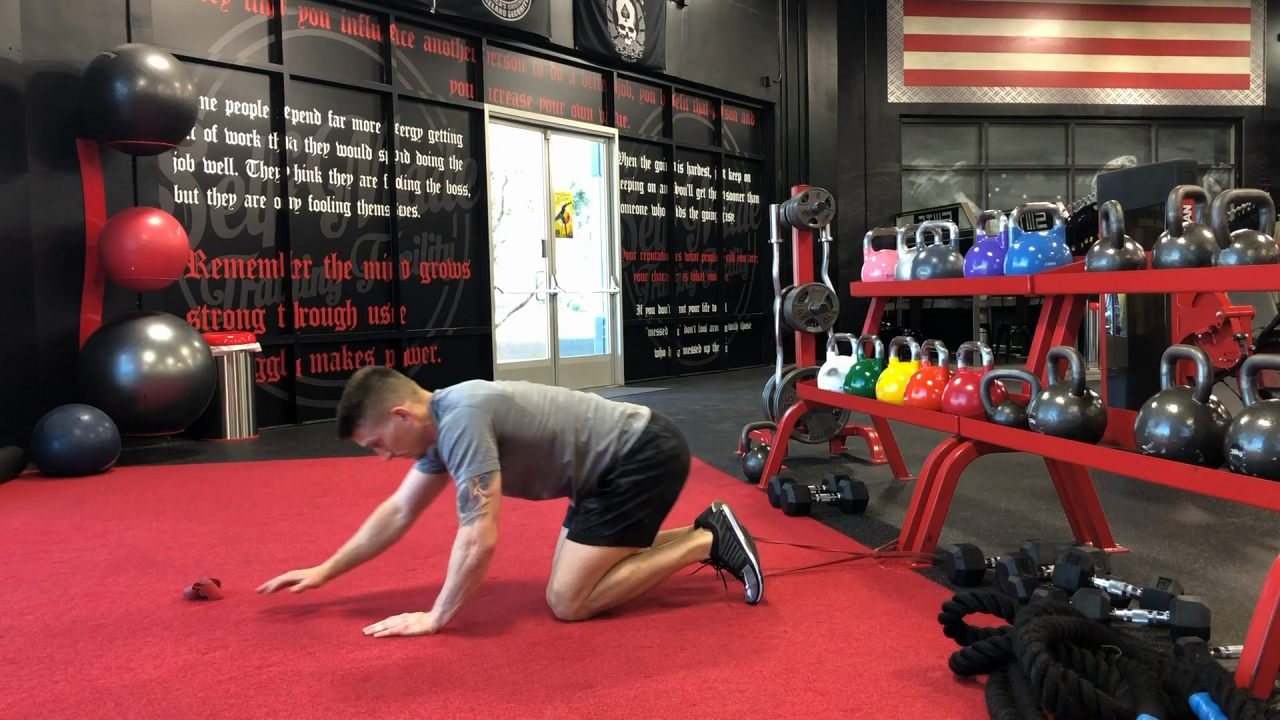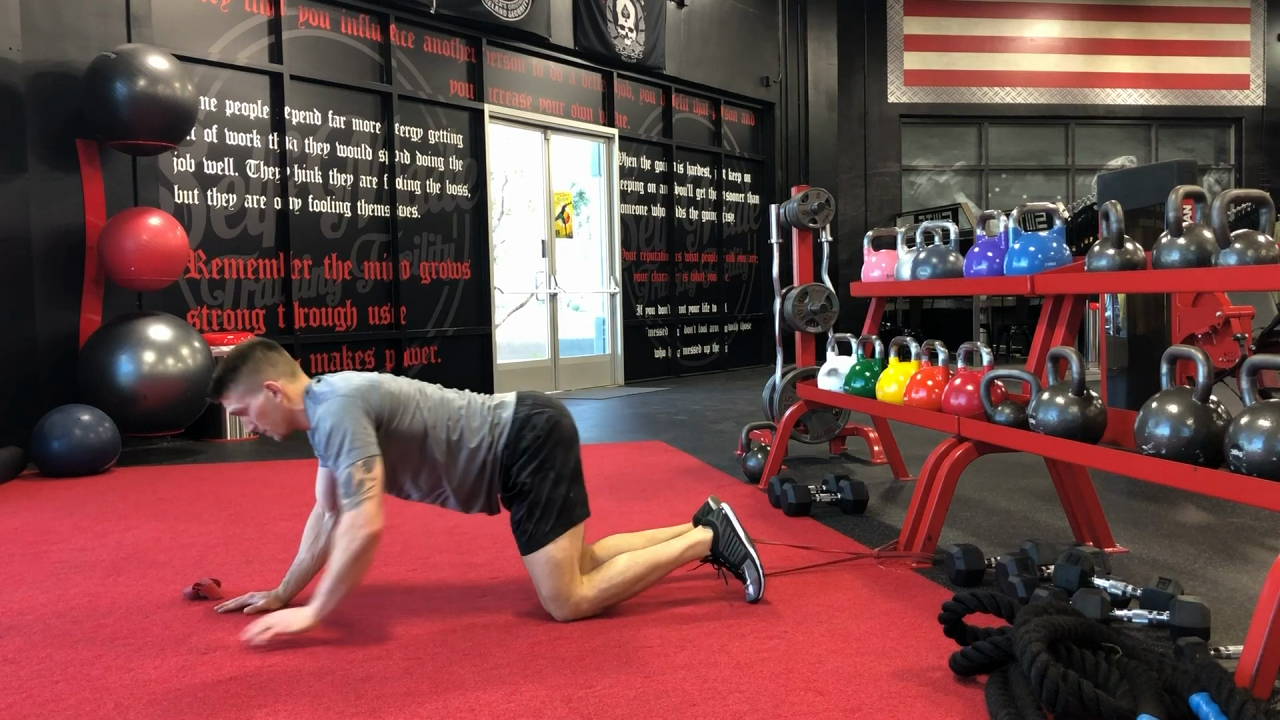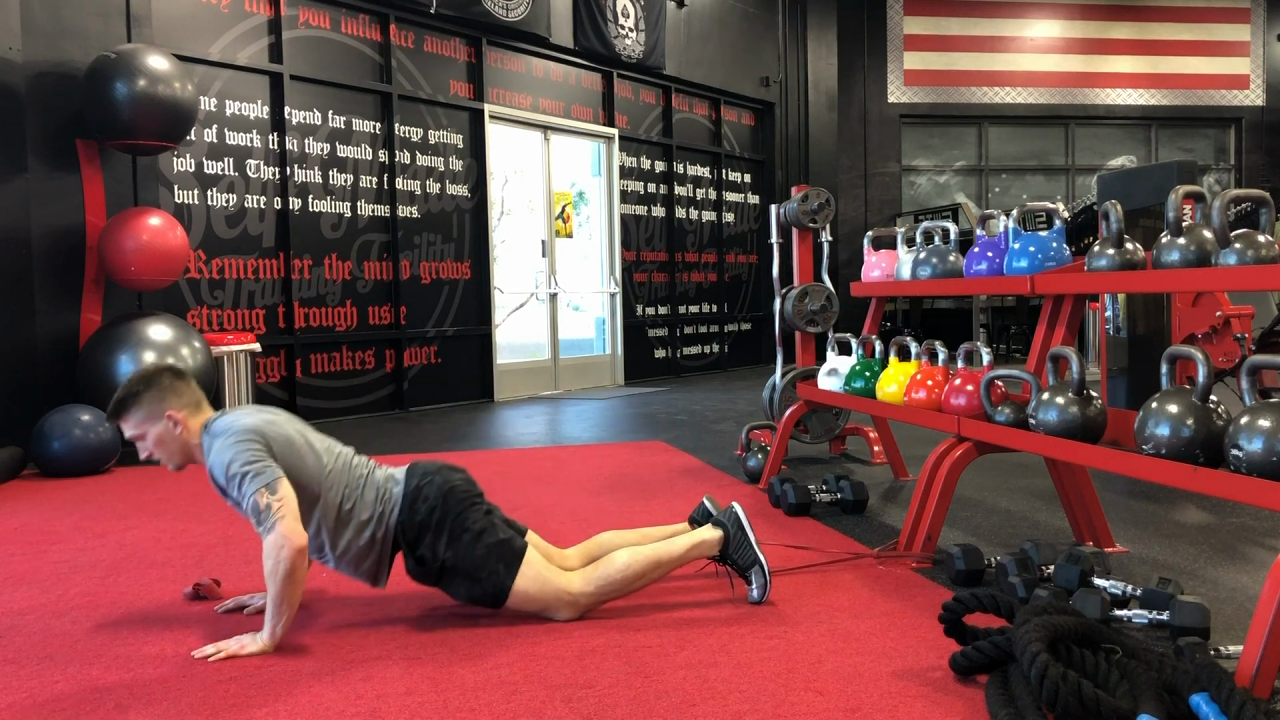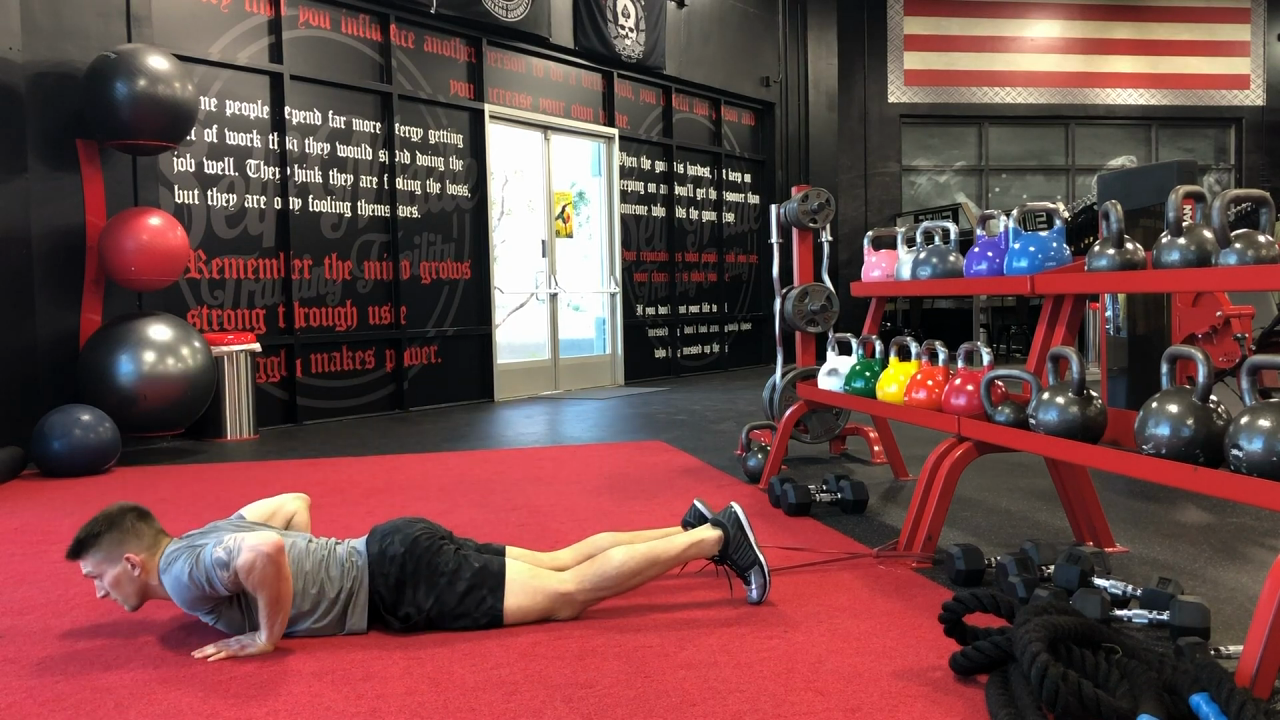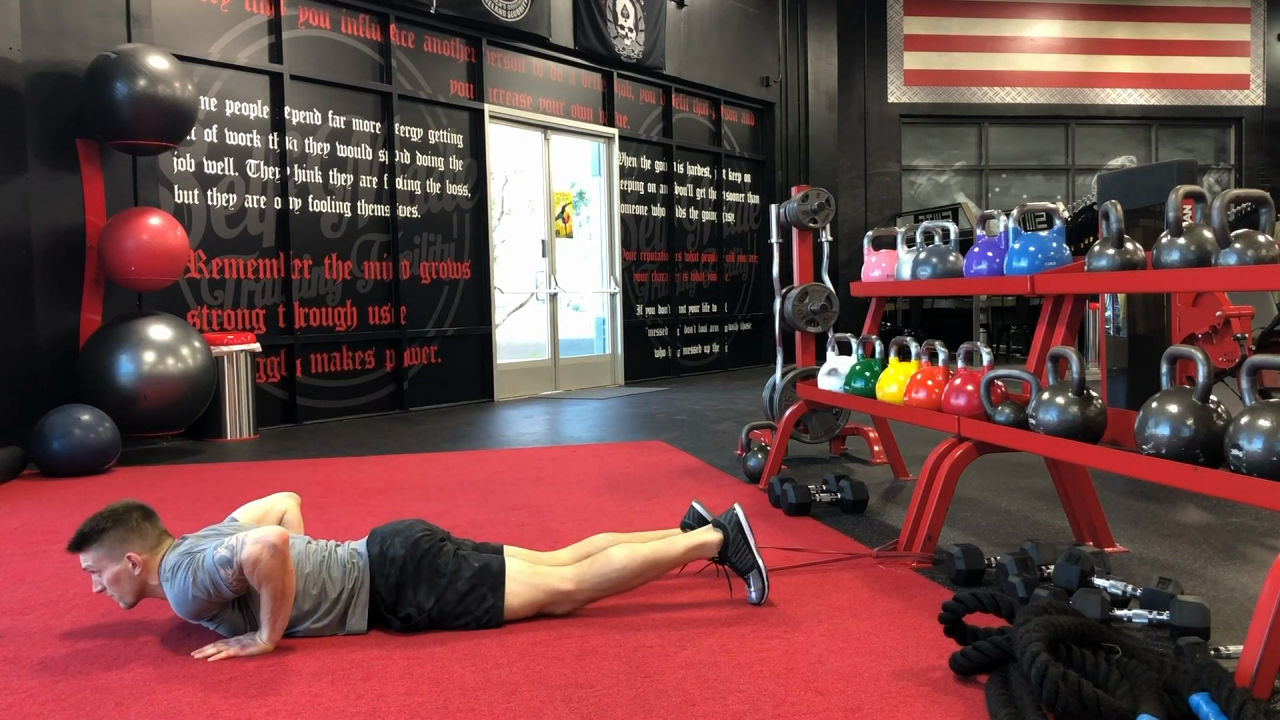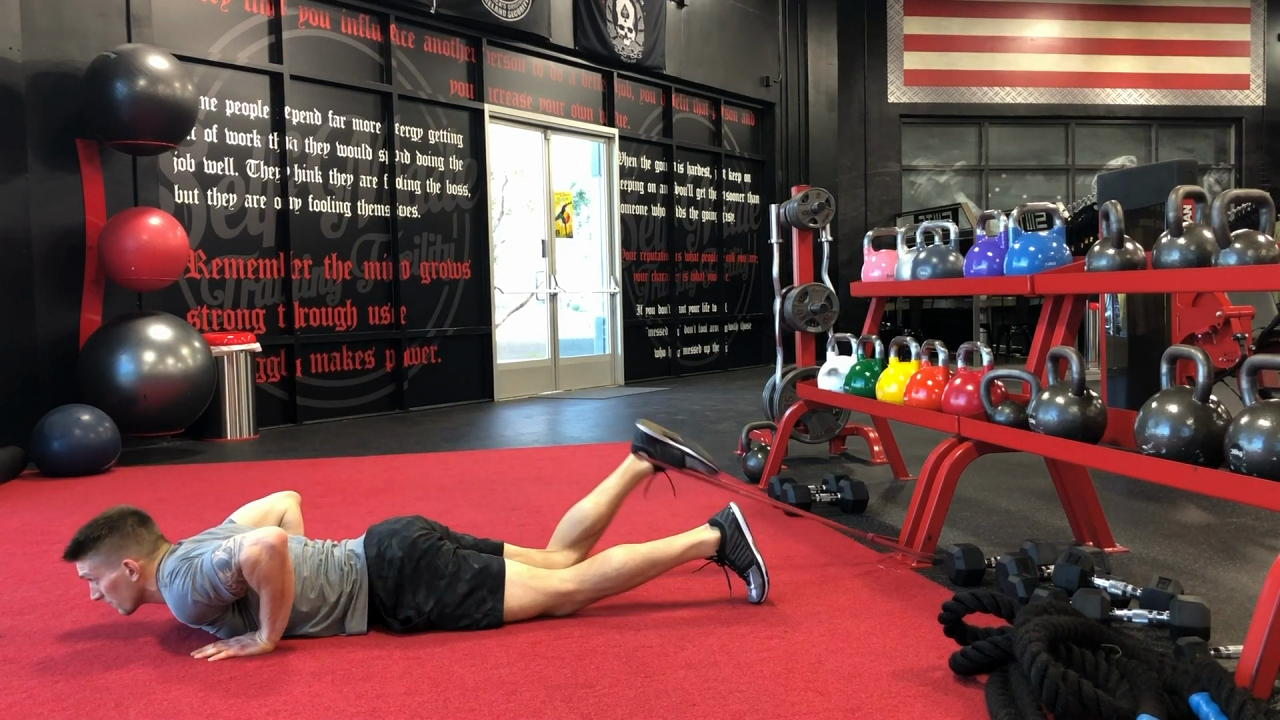
dt=0.7s
person 1, frame 1
left shoulder: (461, 420)
right shoulder: (445, 415)
left elbow: (479, 540)
right elbow: (399, 511)
left wrist: (434, 618)
right wrist: (325, 571)
left hip: (645, 457)
right hip: (627, 455)
left knee: (567, 601)
right knee: (574, 572)
left ankle: (708, 542)
right ankle: (703, 534)
person 1, frame 2
left shoulder: (336, 410)
right shoulder: (329, 402)
left elbow: (364, 526)
right elbow: (326, 512)
left wrist: (313, 612)
right wrist: (284, 590)
left hip: (528, 440)
right hip: (527, 435)
left knee: (570, 602)
right knee: (578, 569)
left ankle: (708, 541)
right ankle: (702, 527)
person 1, frame 3
left shoulder: (228, 447)
right shoulder: (245, 422)
left elbow: (290, 543)
left wrist: (270, 636)
right wrist: (277, 593)
left hip: (427, 519)
right hip: (425, 495)
left knee: (572, 597)
right knee: (570, 562)
left ankle: (713, 539)
right ankle: (699, 525)
person 1, frame 4
left shoulder: (183, 575)
right shoulder: (205, 540)
left elbow: (264, 551)
right elbow: (296, 500)
left wrist: (268, 635)
left hip: (401, 578)
right hip: (397, 553)
left knee: (569, 593)
right knee: (561, 562)
left ankle: (714, 537)
right ankle: (695, 528)
person 1, frame 5
left shoulder: (185, 582)
right shoulder: (205, 541)
left elbow: (270, 545)
right elbow: (285, 501)
left wrist: (269, 634)
left hip: (402, 582)
right hip: (398, 554)
left knee: (566, 590)
right knee: (561, 561)
left ankle: (715, 539)
right ankle: (690, 532)
person 1, frame 6
left shoulder: (184, 588)
right shoulder: (204, 548)
left elbow: (266, 547)
right elbow: (285, 501)
left wrist: (268, 634)
left hip: (399, 578)
right hip: (396, 550)
left knee: (567, 591)
right knee: (561, 558)
left ankle: (713, 536)
right ankle: (643, 459)
